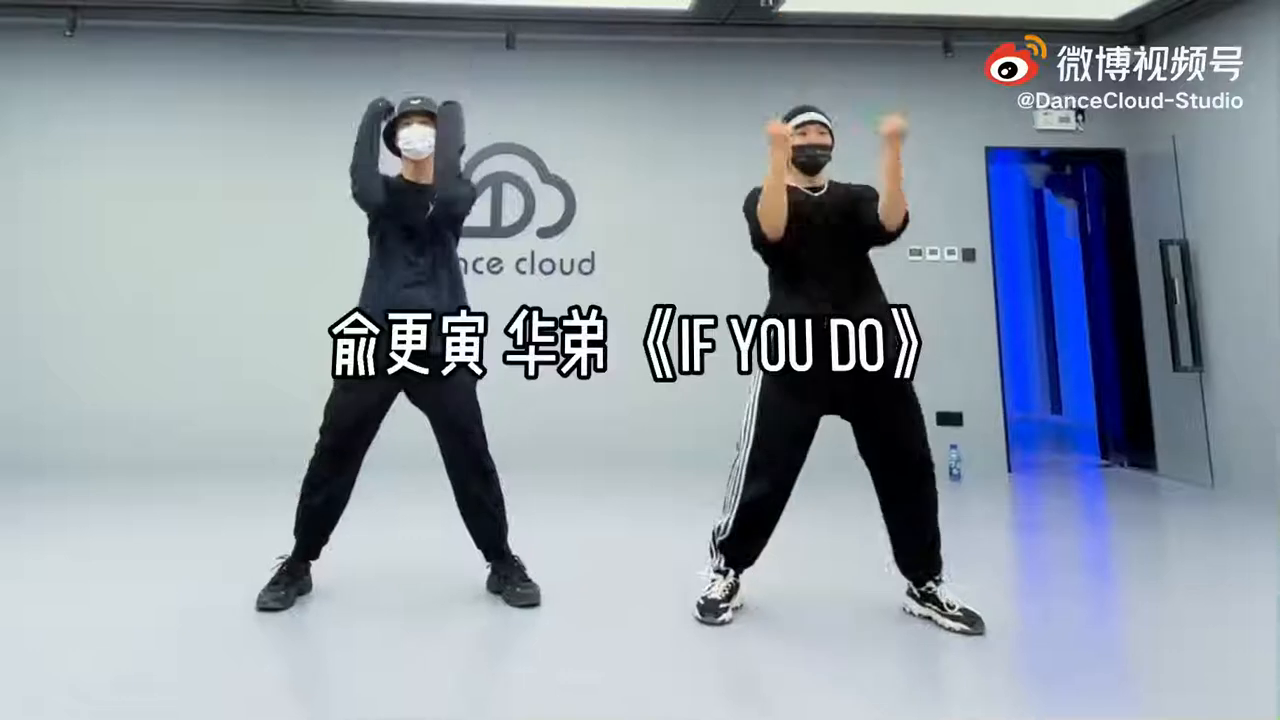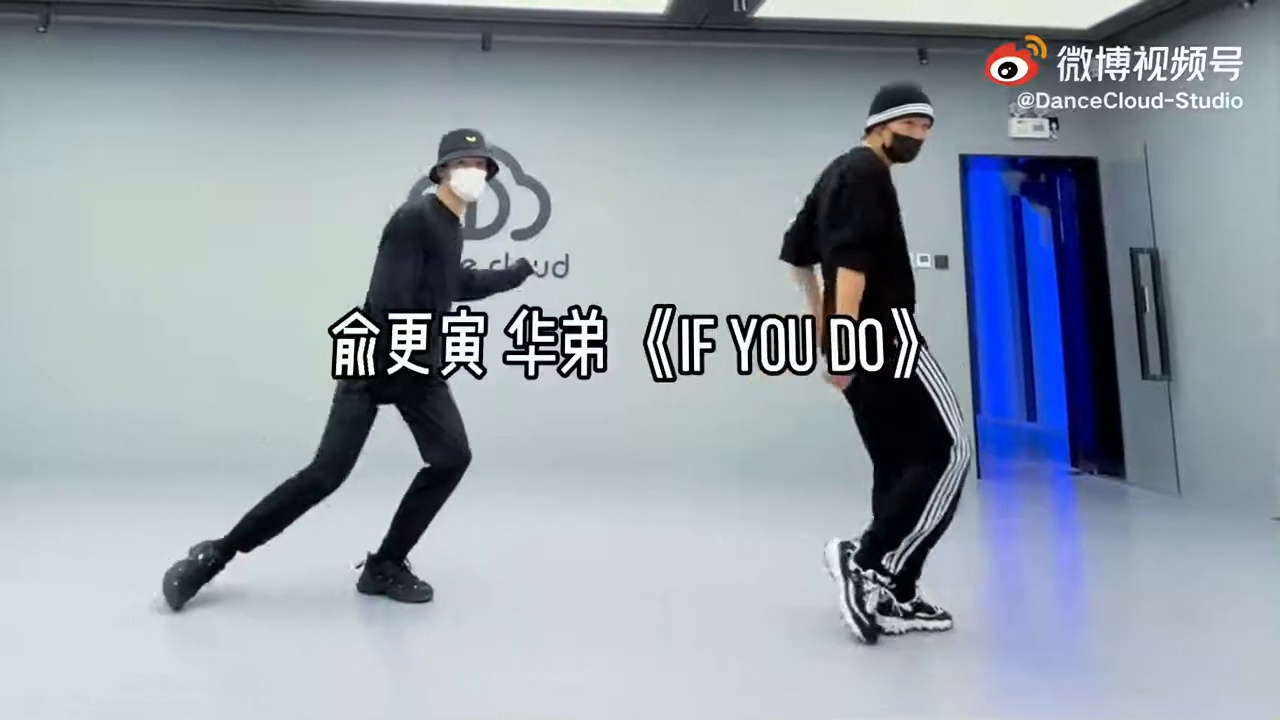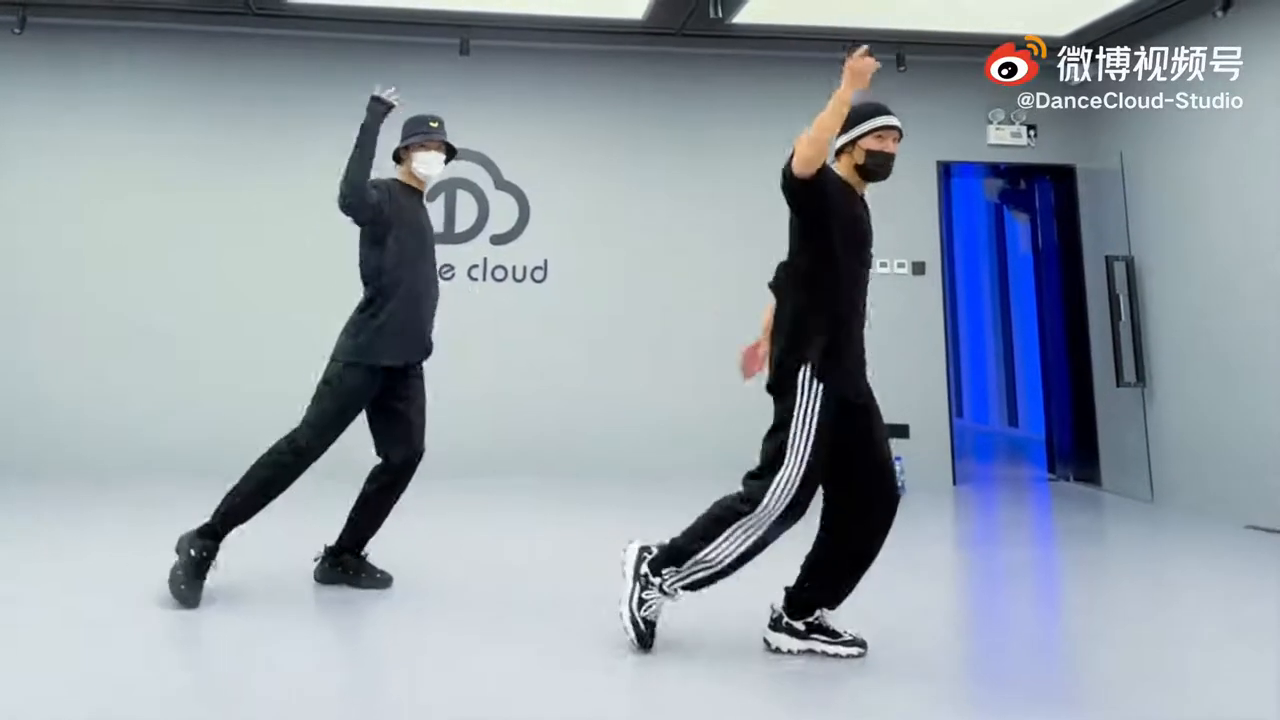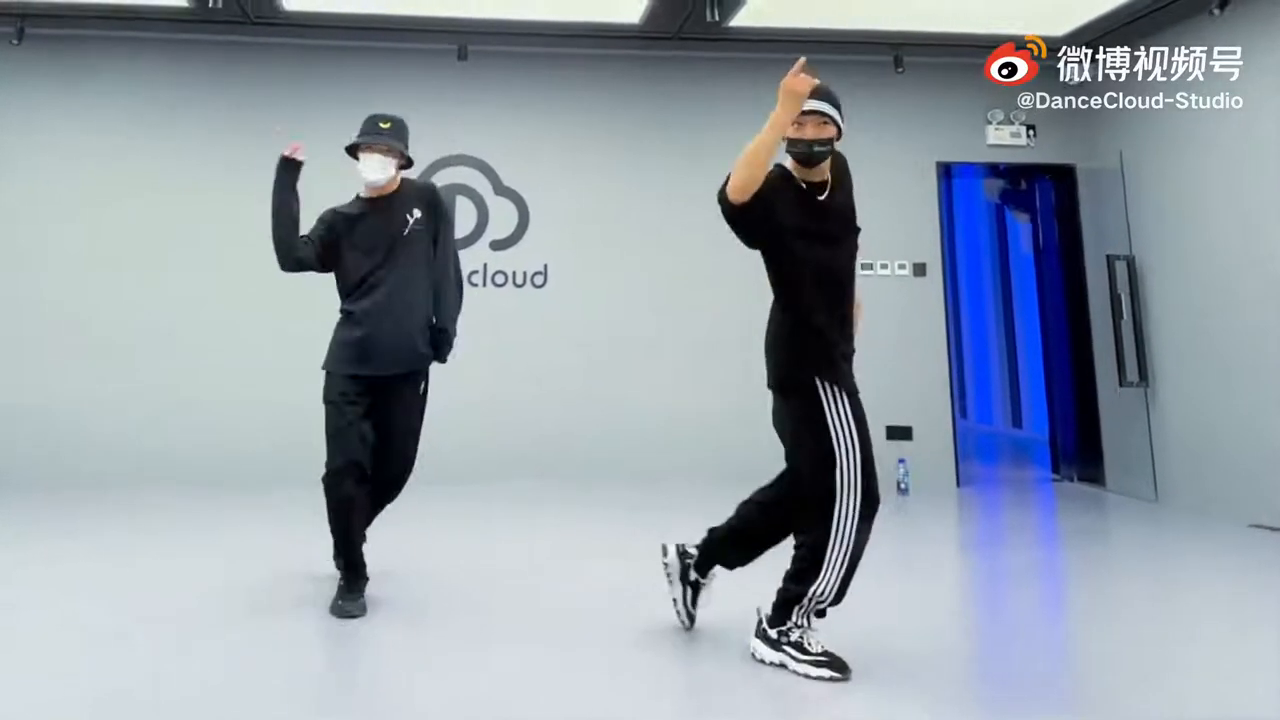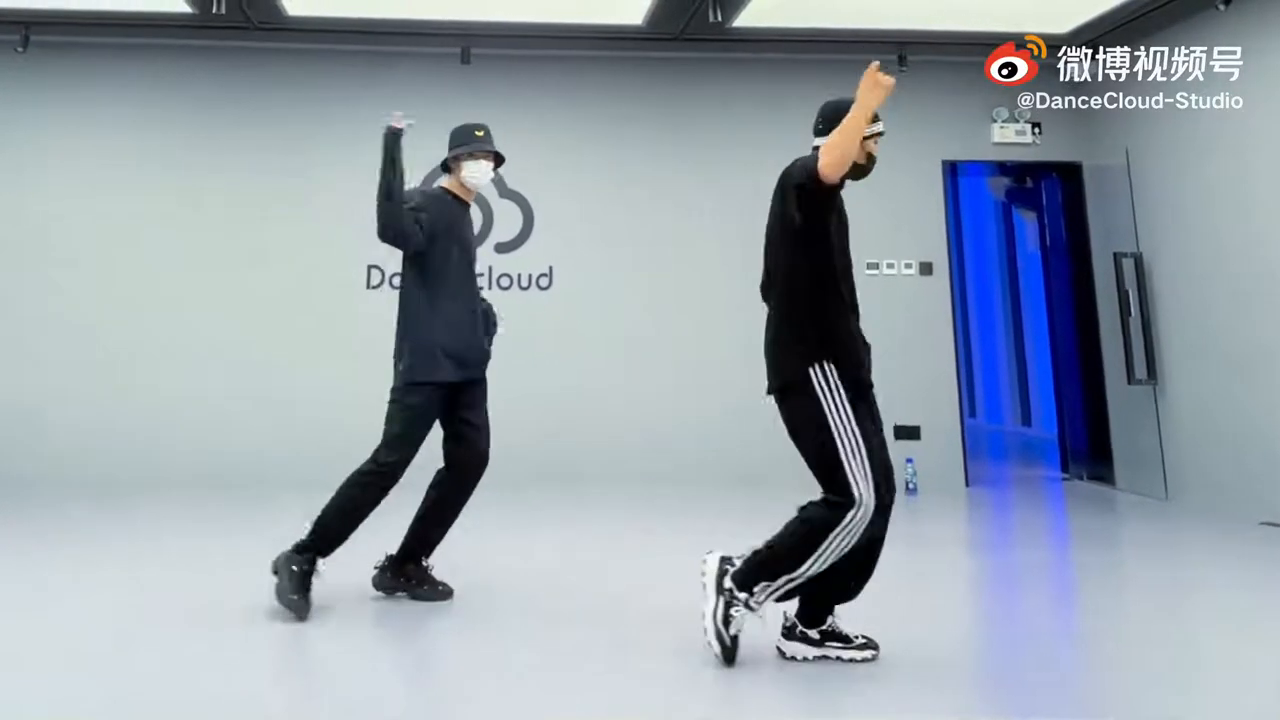
dt=1s
person 1, frame 1
left shoulder: (855, 200)
right shoulder: (765, 198)
left elbow: (891, 225)
right elbow: (773, 232)
left wrist: (892, 152)
right wrist: (779, 156)
left knee: (908, 467)
right knee: (763, 467)
left ankle: (925, 584)
right ankle: (726, 573)
person 1, frame 2
left shoulder: (842, 172)
right shoulder: (866, 173)
left elbow: (797, 248)
right elbow: (852, 259)
left wrist: (815, 306)
right hip: (880, 338)
left knee: (902, 462)
right knee: (948, 451)
left ankle: (895, 595)
right ankle: (868, 565)
person 1, frame 3
left shoulder: (853, 206)
right shoulder: (824, 194)
left elbow: (794, 273)
right elbow: (801, 164)
left wrist: (769, 335)
right wrist: (847, 91)
left hip: (844, 374)
right hip: (810, 371)
left knee: (872, 499)
right knee: (776, 497)
left ankle: (800, 617)
right ankle: (657, 571)
person 1, frame 4
left shoulder: (840, 177)
right shoulder: (774, 193)
right elbow: (736, 195)
right wrist: (781, 112)
left hip: (822, 359)
right hip: (808, 363)
left knee: (806, 485)
right knee: (850, 498)
left ankle: (698, 559)
right ankle: (783, 629)
person 1, frame 5
left shoulder: (807, 198)
right shoulder: (800, 179)
left elbow: (775, 285)
right elbow: (830, 168)
right wrist: (869, 100)
left hip: (834, 364)
right hip: (812, 364)
left knee: (875, 495)
right knee: (856, 500)
left ankle: (809, 625)
right ankle: (740, 582)
person 2, frame 1
left shoulder: (455, 196)
right shoulder: (384, 194)
left elbow: (450, 190)
right elbow: (363, 187)
left wrist: (451, 123)
right wrist: (371, 121)
left hip: (440, 343)
right hip: (377, 339)
left knee: (470, 455)
right knee: (335, 453)
left ankle: (503, 565)
right ankle: (298, 565)
person 2, frame 2
left shoulder: (452, 224)
right shoulder: (415, 218)
right elbow: (388, 296)
left wrist: (514, 276)
right wrist: (384, 372)
left hip: (419, 363)
right hip: (373, 359)
left knee: (452, 457)
right knee: (327, 472)
left ankle: (386, 565)
right ankle: (221, 551)
person 2, frame 3
left shoulder: (416, 206)
right shoulder: (386, 196)
right elbow: (351, 199)
right wrist: (373, 119)
left hip: (405, 358)
right hip: (366, 352)
left knee: (405, 455)
right knee: (304, 445)
left ankle: (343, 557)
right ankle: (204, 541)
person 2, frame 4
left shoulder: (427, 200)
right shoulder: (340, 220)
left elbow: (446, 268)
right elbow: (292, 257)
left wrist: (445, 329)
right wrist: (287, 179)
left hip: (407, 364)
right hip: (350, 364)
left knee: (394, 472)
right knee: (344, 469)
left ankle: (352, 533)
right ankle: (352, 576)
person 2, frame 5
left shoulder: (464, 213)
right shoulder: (426, 203)
right elbow: (393, 230)
left wrist: (483, 313)
right wrist: (391, 147)
left hip: (468, 367)
right hip: (425, 364)
left knee: (469, 463)
right knee: (388, 464)
left ankle: (405, 565)
right ankle: (302, 559)
